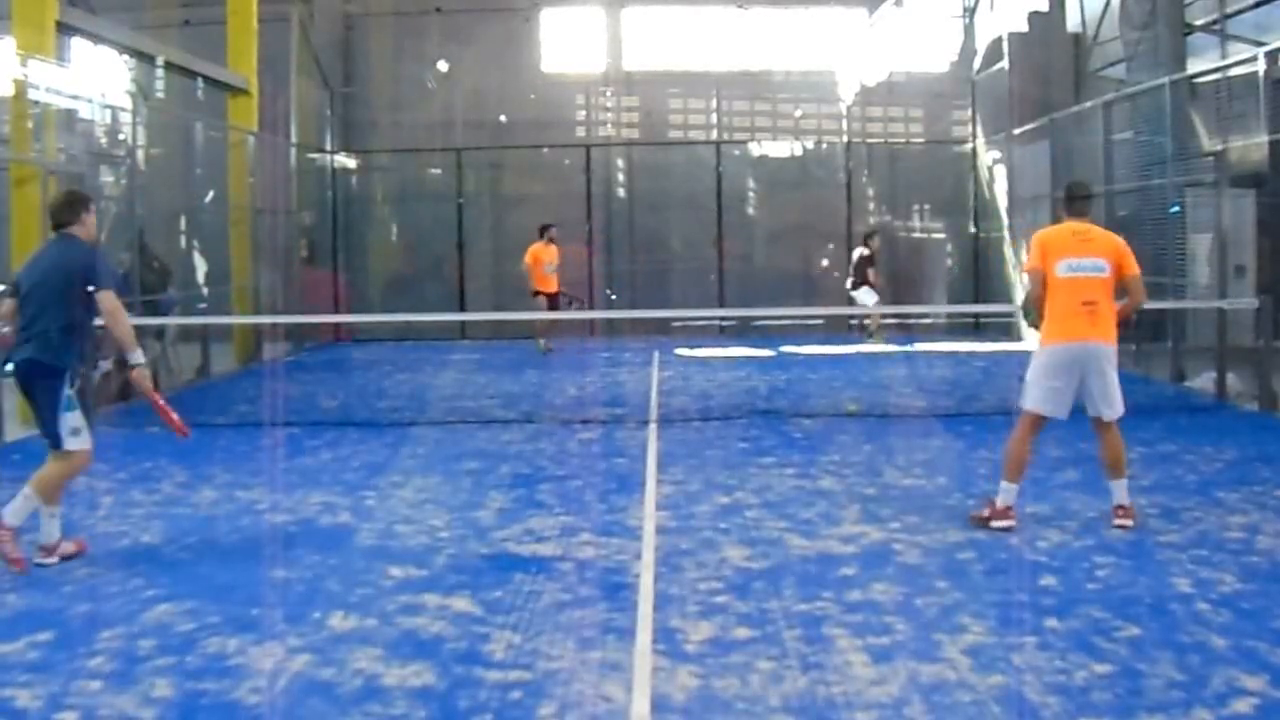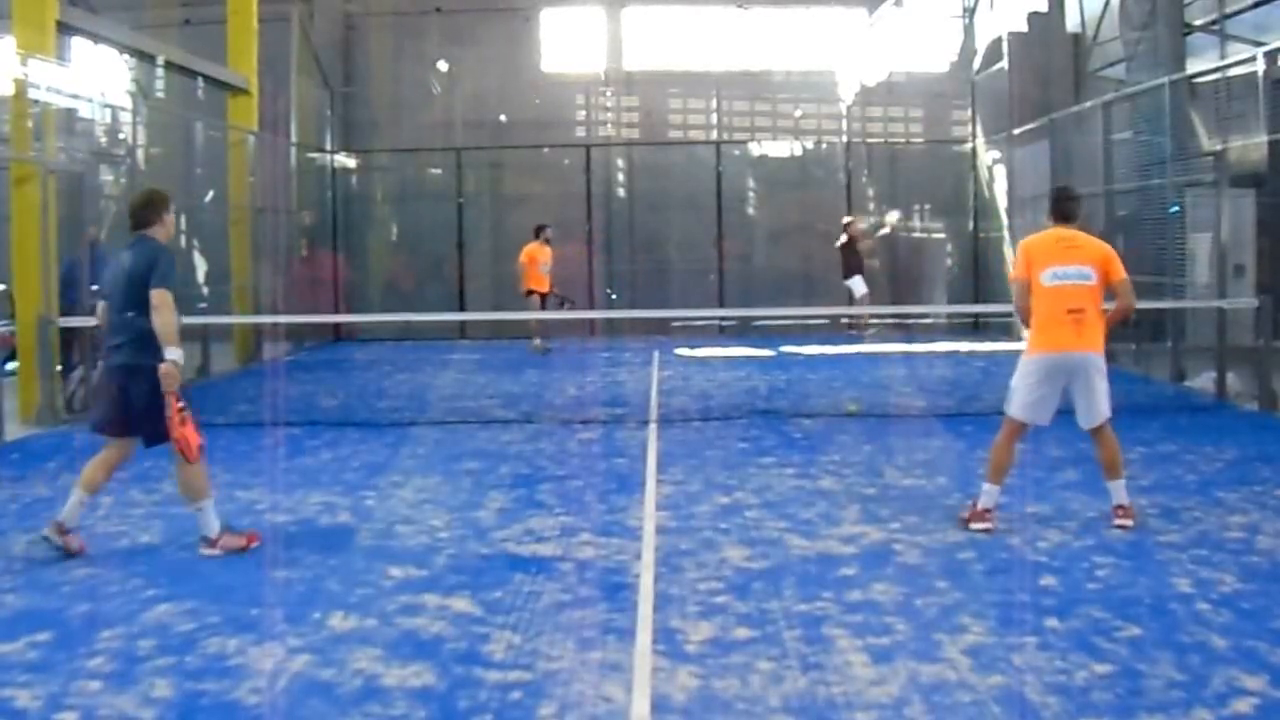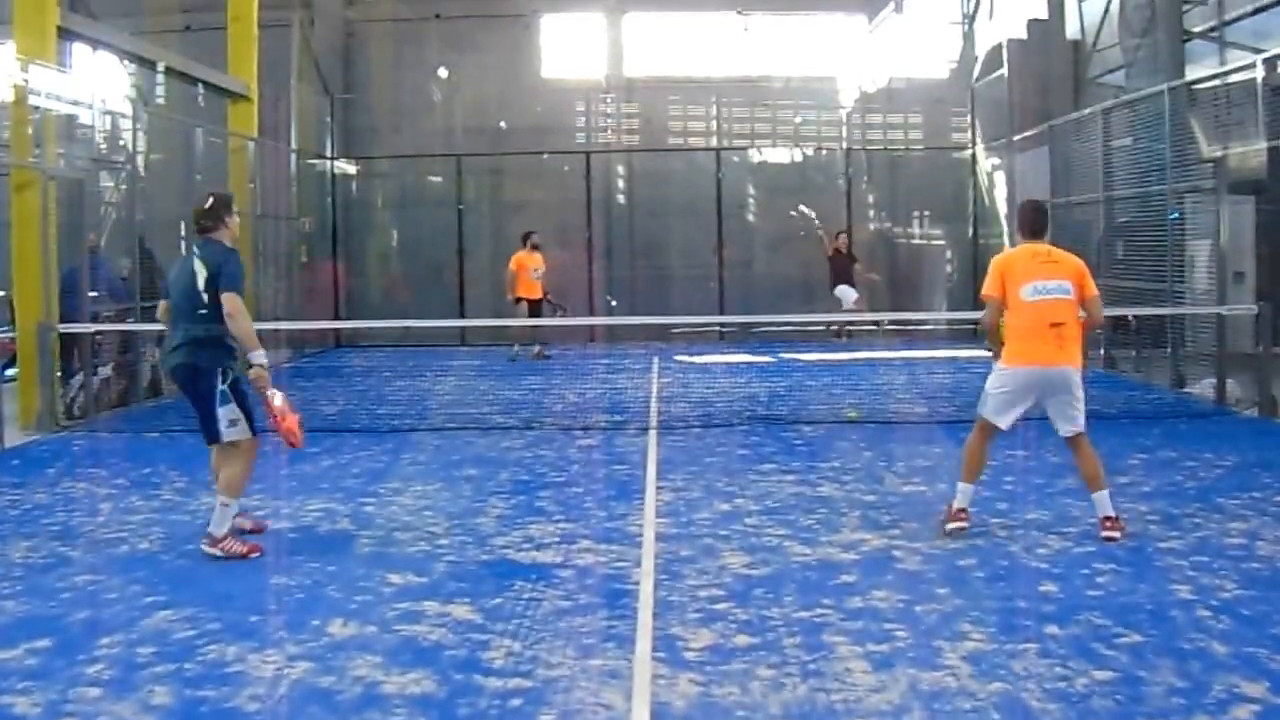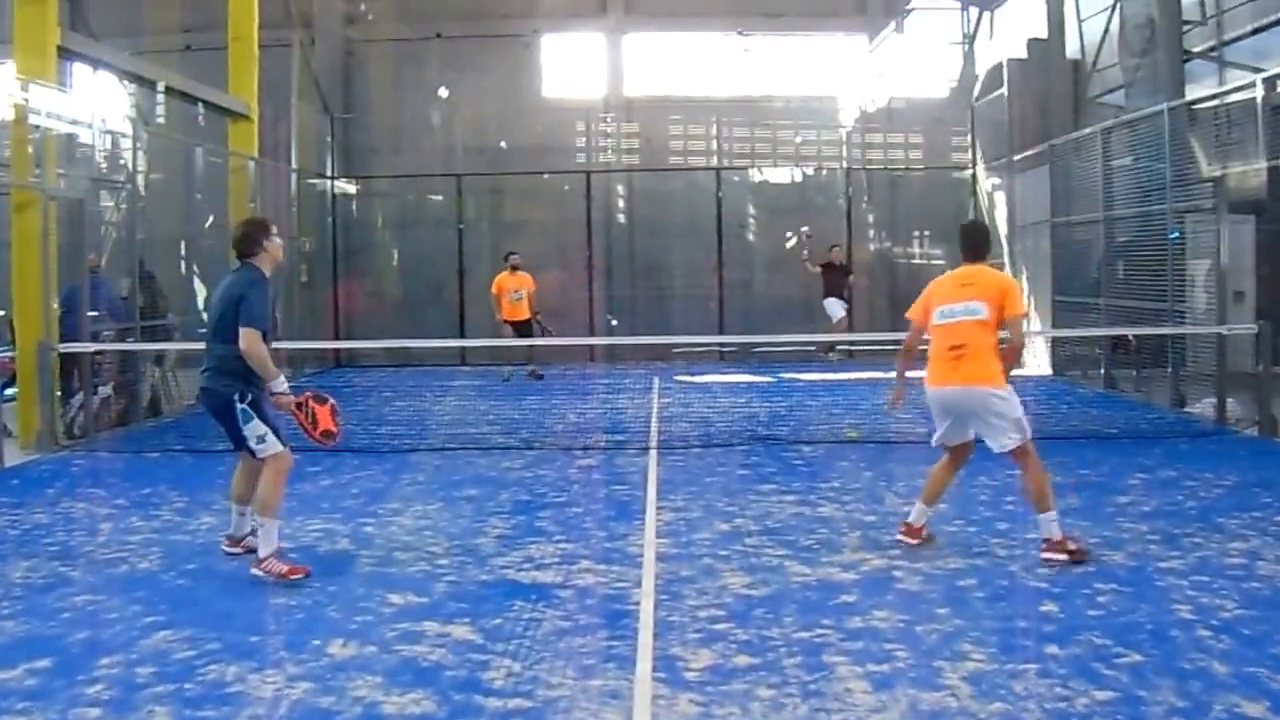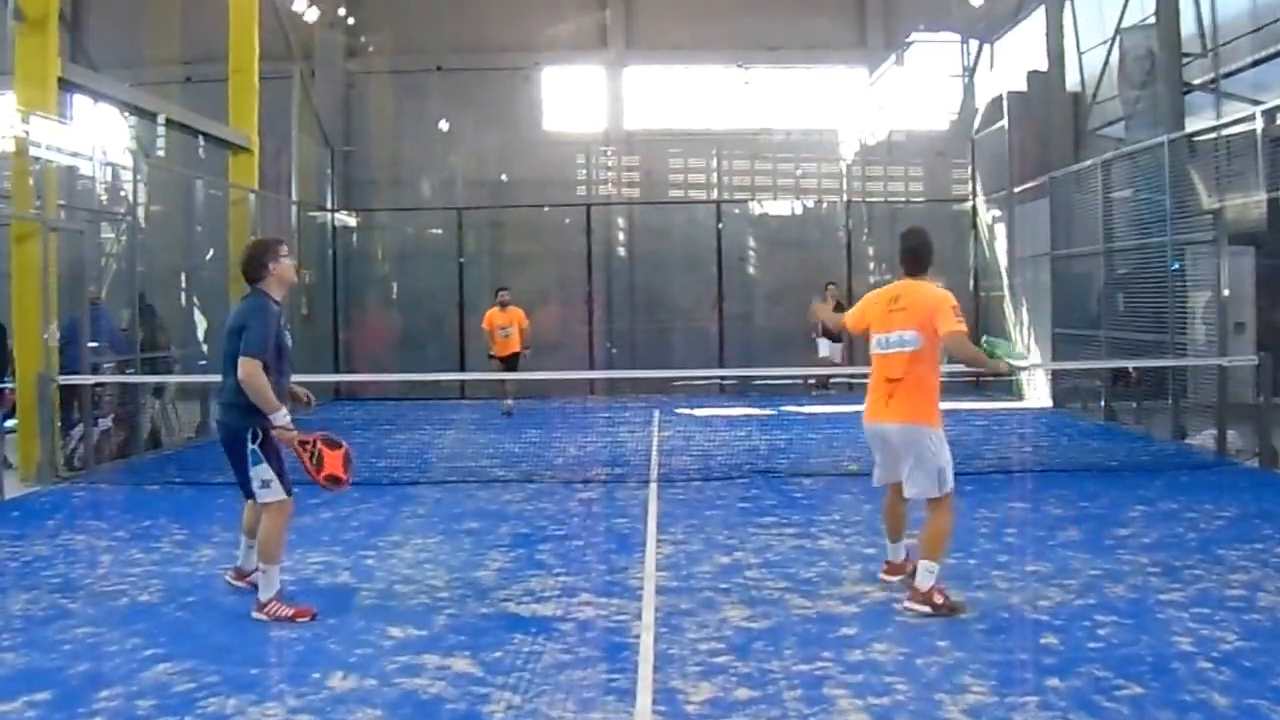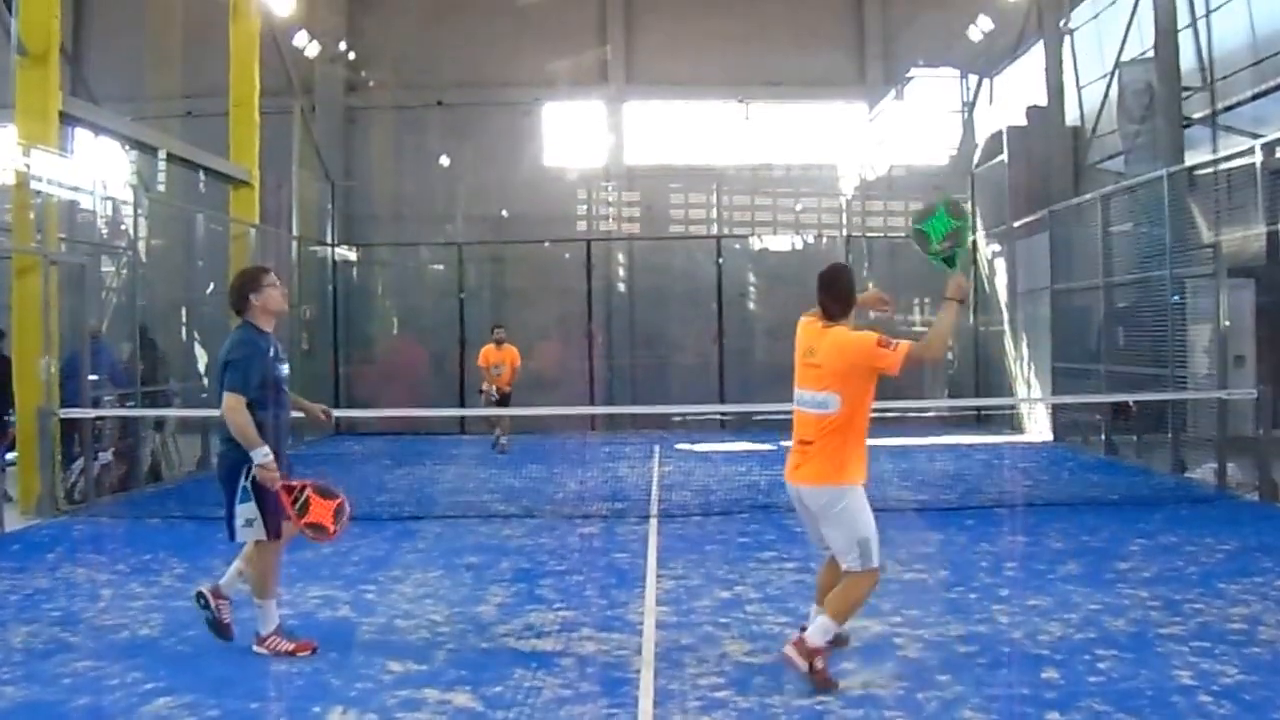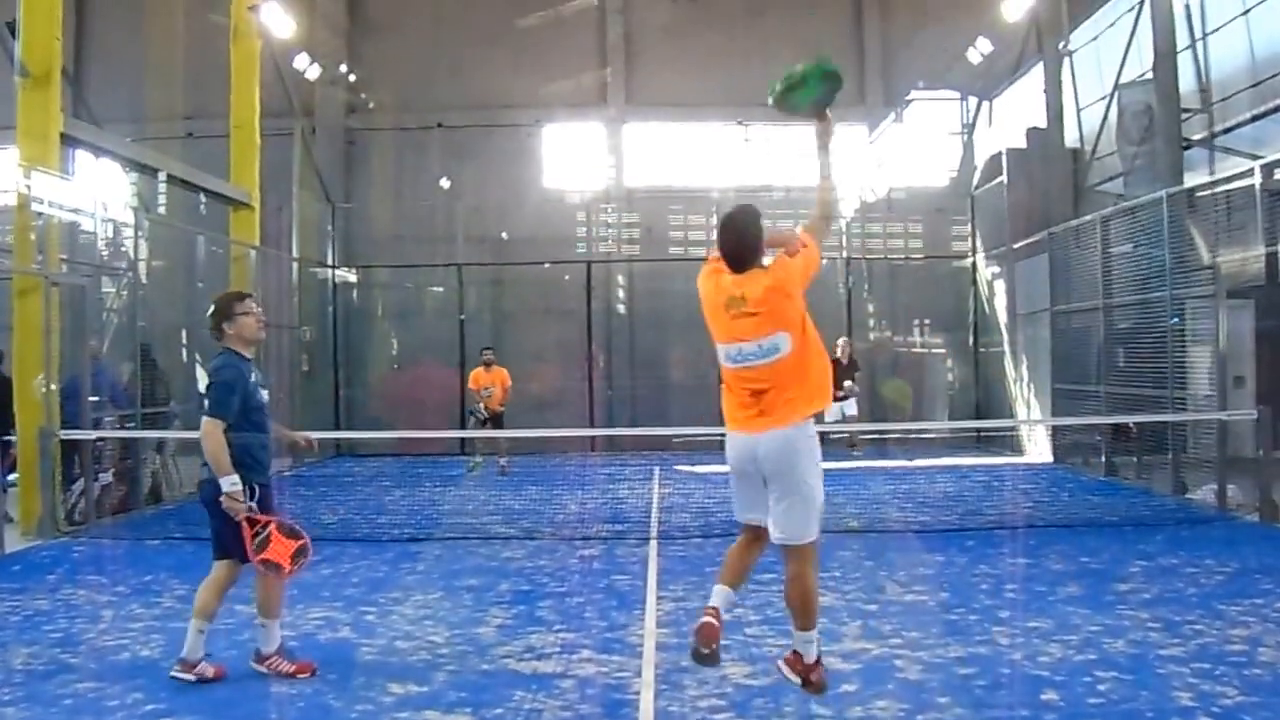
dt=0.3s
person 1, frame 1
left shoulder: (1044, 238)
right shoulder: (1115, 242)
left elbow: (1036, 292)
right elbow: (1138, 297)
left hip: (1058, 343)
right hip: (1101, 344)
left knee: (1028, 423)
right knee: (1107, 425)
left ankle: (1003, 506)
right ankle: (1122, 506)
person 1, frame 2
left shoulder: (1030, 246)
right shoulder: (1102, 250)
left elbow: (1021, 302)
right elbow: (1127, 303)
left hip: (1042, 351)
right hip: (1087, 352)
left knee: (1011, 429)
right knee: (1101, 429)
left ankle: (984, 508)
right ankle: (1121, 506)
person 1, frame 3
left shoulder: (1003, 262)
right shoulder: (1074, 263)
left elbow: (991, 321)
right elbow: (1096, 318)
left wrist: (998, 347)
left hip: (1019, 365)
right hip: (1066, 365)
left knee: (982, 431)
right knee: (1078, 441)
left ankle: (959, 509)
right ankle: (1108, 517)
person 1, frame 4
left shoulder: (936, 286)
right shoulder: (1003, 283)
left elbow: (910, 342)
right elbow: (1017, 340)
left wrist: (901, 380)
right wrist: (1002, 371)
left hip: (939, 388)
right hip: (982, 386)
left knee: (955, 454)
right knee: (1027, 457)
left ankle: (914, 525)
right ankle: (1054, 539)
person 1, frame 5
left shoulder: (875, 300)
right shoulder: (939, 298)
left elbow: (842, 324)
right elbow: (959, 349)
left wrist: (825, 313)
right wrist: (996, 366)
left hip: (876, 418)
right hip: (917, 420)
left knee: (896, 490)
right knee: (939, 504)
left ankle: (895, 562)
right ankle: (924, 589)
person 1, frame 6
left shoulder: (807, 331)
right shoulder: (859, 346)
left elbow: (820, 310)
right elbow: (930, 351)
left wrist: (859, 296)
right wrist: (952, 300)
left hip: (800, 479)
right hip: (836, 483)
left knee: (843, 558)
right knee: (863, 576)
left ankle: (819, 633)
right ankle: (813, 641)
person 1, frame 7
left shoulder: (710, 287)
right shoulder: (782, 281)
left elbow: (729, 248)
right elbow: (822, 214)
left wrist: (776, 238)
right wrist: (823, 149)
left hip: (741, 439)
right hip: (789, 437)
left knee: (753, 535)
right knee: (801, 553)
left ankle: (713, 612)
right ankle: (805, 656)
person 2, frame 1
left shoulder: (40, 258)
right shoulder: (86, 254)
right elbow: (110, 307)
right wrist: (137, 359)
left hip: (32, 360)
right hip: (55, 364)
left knee: (62, 452)
right knee: (76, 456)
left ankle: (49, 541)
person 2, frame 2
left shoulder: (120, 259)
right shoulder: (160, 254)
left elbow: (102, 314)
right elbow: (160, 305)
right wrist: (172, 356)
left hip: (117, 363)
right hip: (147, 365)
left knee: (118, 448)
left ankle: (64, 524)
right ankle: (212, 535)
person 2, frame 3
left shoulder: (185, 261)
right shoulder: (225, 256)
left elbow: (164, 312)
right elbow: (233, 311)
right wrist: (258, 359)
left hip: (182, 360)
right hip: (209, 362)
left knee: (223, 439)
right knee: (243, 443)
left ankle: (227, 515)
right ankle: (219, 535)
person 2, frame 4
left shoulder: (238, 281)
right shoulder: (255, 285)
right elbow: (249, 344)
left wrist: (267, 375)
right wrist: (278, 385)
left hip: (227, 384)
right hip: (233, 389)
left knee: (253, 456)
right knee: (278, 459)
left ankle: (238, 534)
right ankle: (267, 556)
person 2, frame 5
left shoulder: (263, 308)
right shoulder: (261, 312)
right elbow: (248, 374)
left wrist: (290, 389)
right wrist: (281, 419)
left hip: (249, 421)
right hip: (248, 424)
left knee: (262, 496)
right knee: (278, 504)
left ankle: (245, 568)
right ankle: (268, 600)
person 2, frame 6
left shoulder: (267, 342)
right shoulder: (245, 346)
right elbow: (232, 408)
left wrist: (306, 406)
right wrist: (263, 458)
left hip: (268, 457)
right hip: (250, 462)
left knee: (275, 535)
right knee: (268, 542)
left ankle: (220, 592)
right ankle: (268, 634)
person 2, frame 7
left shoulder: (243, 368)
right shoulder: (228, 371)
right elbow: (211, 432)
left wrist: (288, 435)
right wrist: (230, 487)
left hip: (249, 483)
right hip: (240, 487)
left knee: (227, 568)
left ankle: (190, 660)
right ankle: (269, 653)
